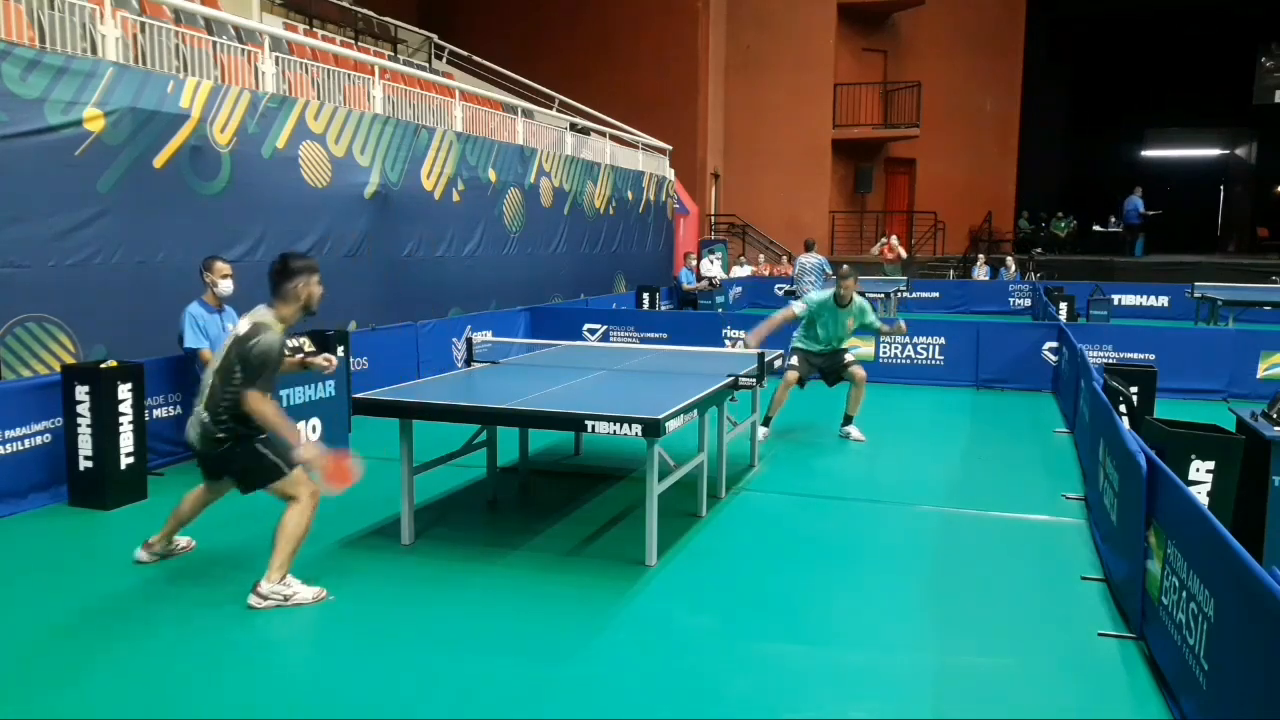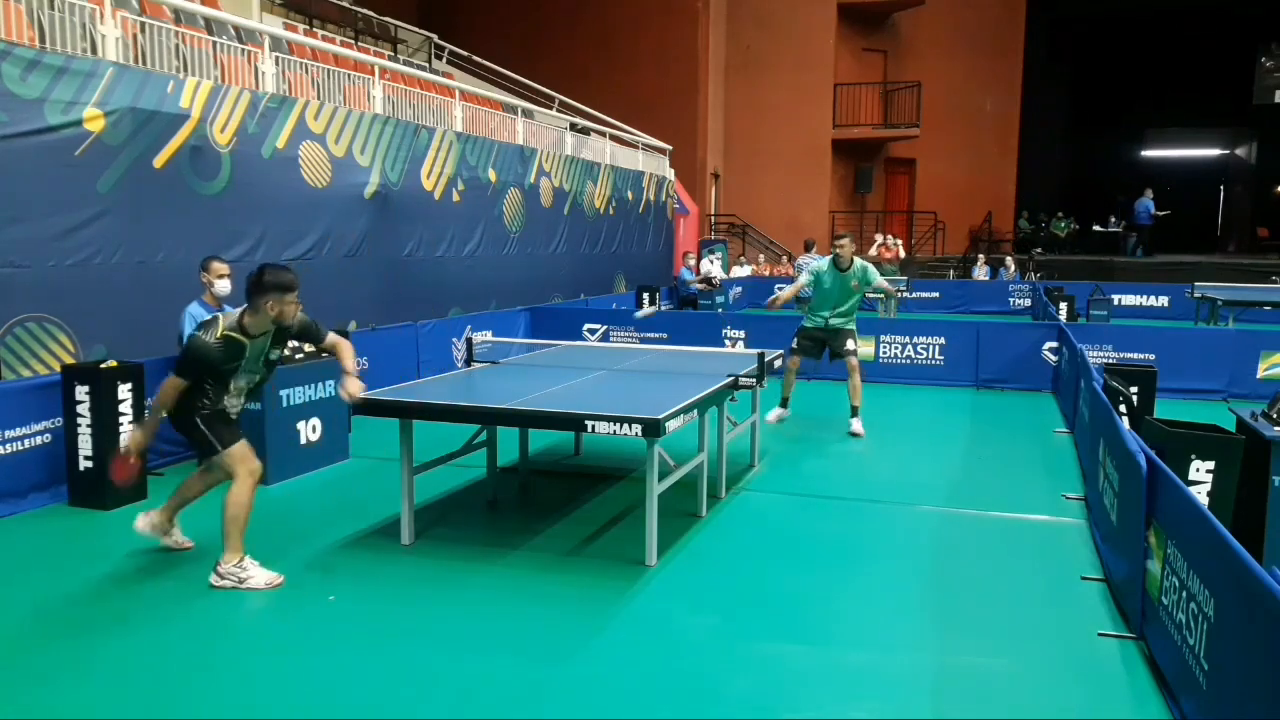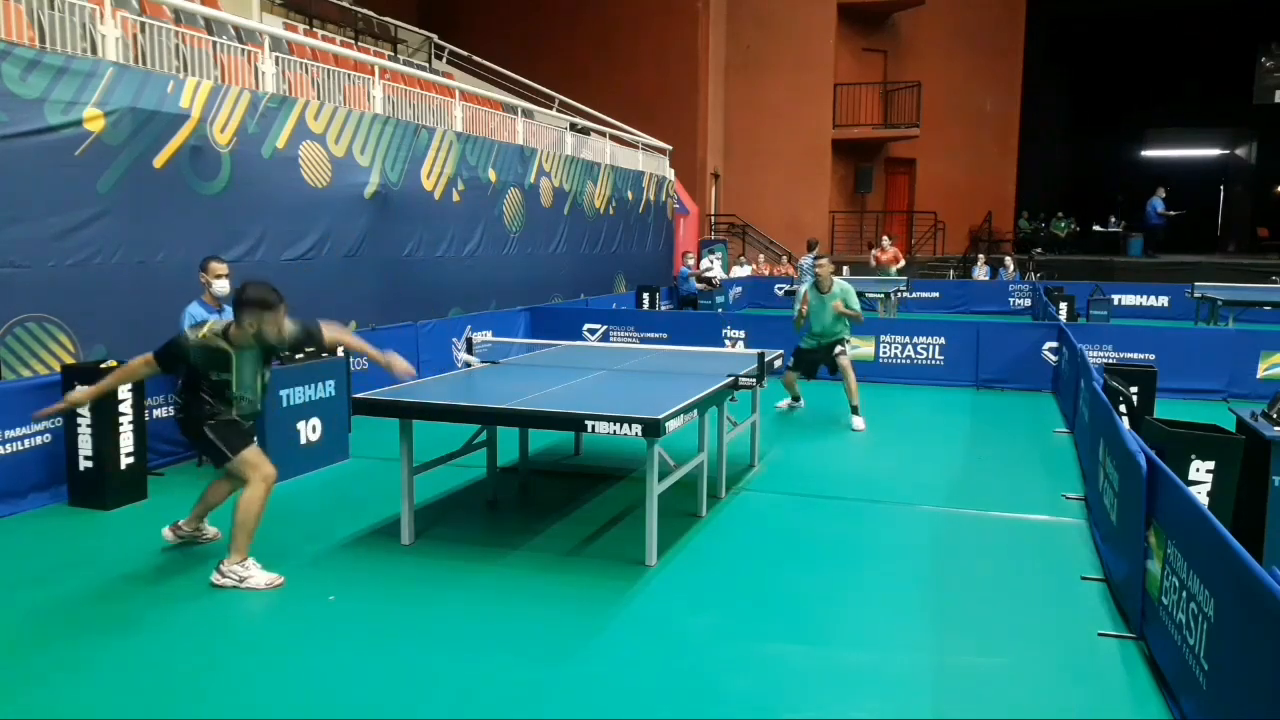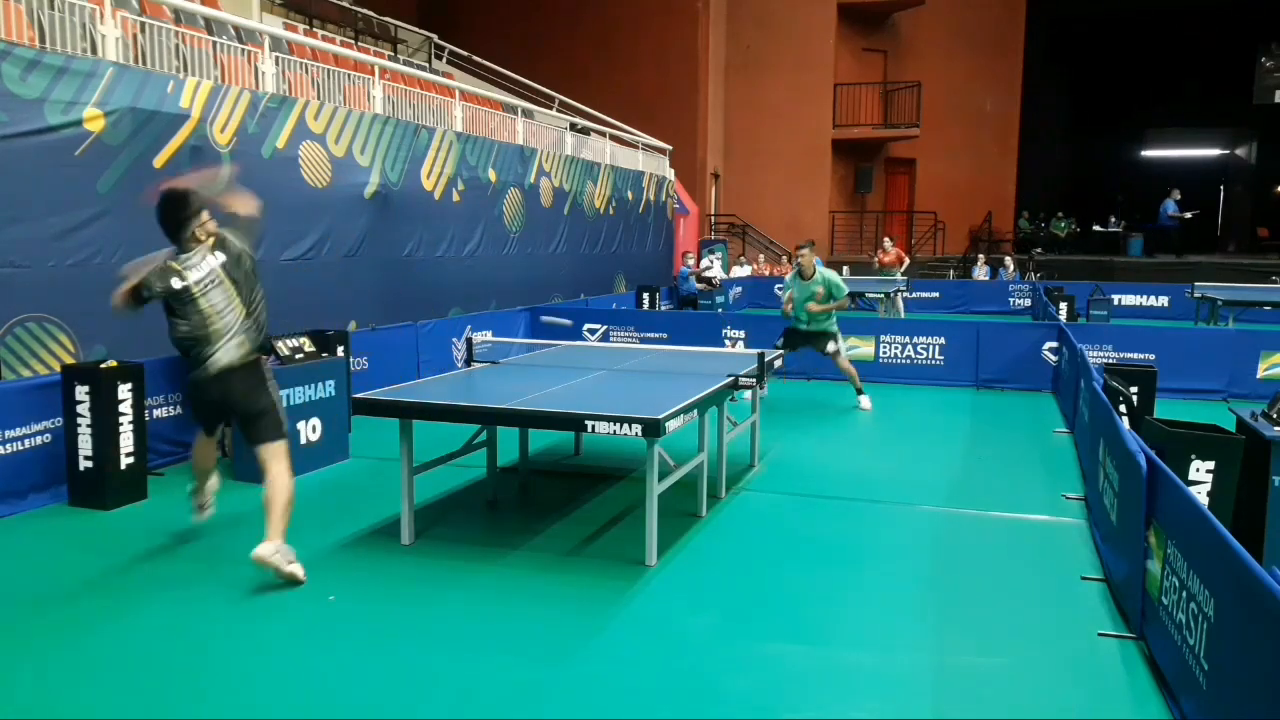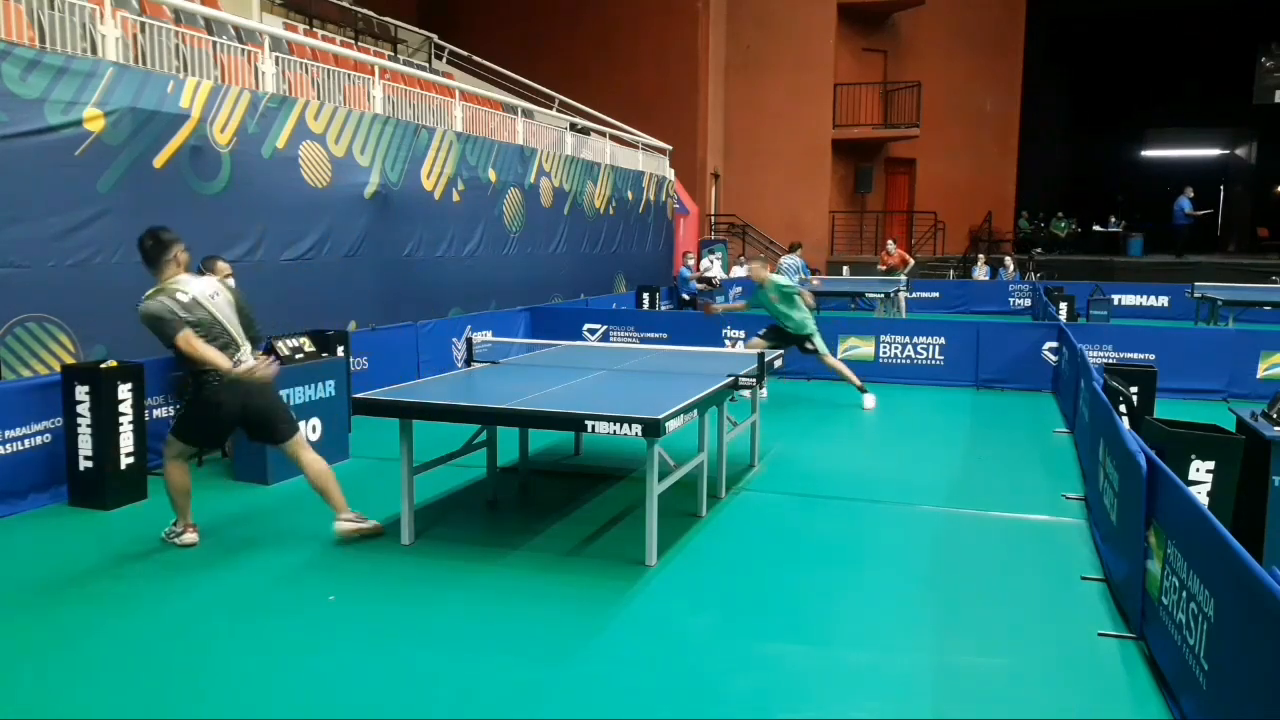
dt=0.3s
person 1, frame 1
left shoulder: (270, 322)
right shoulder: (265, 337)
right elbow: (256, 401)
left wrist: (307, 362)
right wrist: (297, 443)
left hip: (207, 429)
right hip: (229, 432)
left knee: (217, 486)
right knee: (305, 494)
left ankle: (158, 544)
right ankle: (274, 585)
person 1, frame 2
left shoulder: (287, 325)
right shoulder: (211, 341)
left elbow: (338, 343)
right elbow: (173, 385)
left wrist: (349, 375)
right wrist: (145, 431)
left hip: (224, 406)
right hip: (194, 408)
left knee: (219, 468)
right knee: (248, 470)
left ankle: (160, 520)
right ankle: (231, 565)
person 1, frame 3
left shoulder: (279, 331)
right shoulder: (197, 345)
left elbow: (333, 333)
right elbow: (147, 363)
left wrist: (383, 357)
right wrist: (95, 390)
left hip: (238, 415)
right hip: (202, 418)
left knee: (240, 475)
right knee: (262, 475)
left ankle: (189, 526)
right ankle: (234, 567)
person 1, frame 4
left shoulder: (160, 273)
right shoulder: (228, 247)
left elbow: (121, 302)
right elbow: (247, 206)
left wrist: (136, 275)
left hip: (204, 379)
right hip: (246, 376)
left knee: (207, 435)
right knee: (276, 462)
left ankle: (202, 495)
right ankle: (275, 544)
person 1, frame 5
left shoulder: (152, 306)
right shoulder: (214, 283)
left elbow: (191, 345)
right elbow: (248, 326)
left wrist: (231, 368)
left hip: (212, 394)
right hip: (255, 388)
left knee: (175, 456)
right knee: (302, 451)
left ankle: (184, 527)
right ankle: (346, 516)
person 2, frame 1
left shoulder: (861, 306)
right shoulder: (819, 298)
left elbow: (878, 327)
right elbow: (788, 313)
left wrist: (894, 329)
right wrist: (760, 333)
left hip: (835, 349)
right hip: (805, 346)
left knee: (859, 376)
right knee: (789, 379)
left ankle: (847, 425)
right ankle: (764, 426)
person 2, frame 2
left shoulder: (864, 269)
right shoulder: (821, 266)
left elbow: (890, 292)
right elbow: (796, 286)
left wrist: (887, 289)
right wrist: (780, 298)
left hip: (843, 325)
right hip: (814, 323)
left knee: (853, 365)
right knee: (792, 364)
left ankle: (855, 418)
right ankle: (783, 408)
person 2, frame 3
left shoulder: (844, 288)
right shoulder: (804, 292)
left elbow: (859, 317)
right elbow: (797, 326)
left wrist: (843, 311)
right wrist: (801, 315)
left hip: (835, 339)
right hip: (809, 342)
left knee: (845, 366)
right knee: (788, 378)
left ankle: (856, 415)
right ankle: (796, 400)
person 2, frame 4
left shoulder: (828, 277)
right shoulder: (791, 280)
left elbow: (846, 302)
right elbow: (787, 313)
left wrist: (820, 308)
right wrist: (786, 310)
left hip: (824, 328)
right hip: (799, 326)
left knee: (843, 364)
left ankle: (861, 394)
person 2, frame 5
left shoulder: (778, 282)
right shoulder: (759, 290)
left elbow: (805, 293)
right elbow: (747, 305)
left wrist: (809, 302)
right wrist: (721, 308)
left hip: (803, 328)
right hip: (783, 327)
left knee: (829, 361)
right knee: (751, 346)
left ankle: (864, 392)
right ankle: (758, 387)
